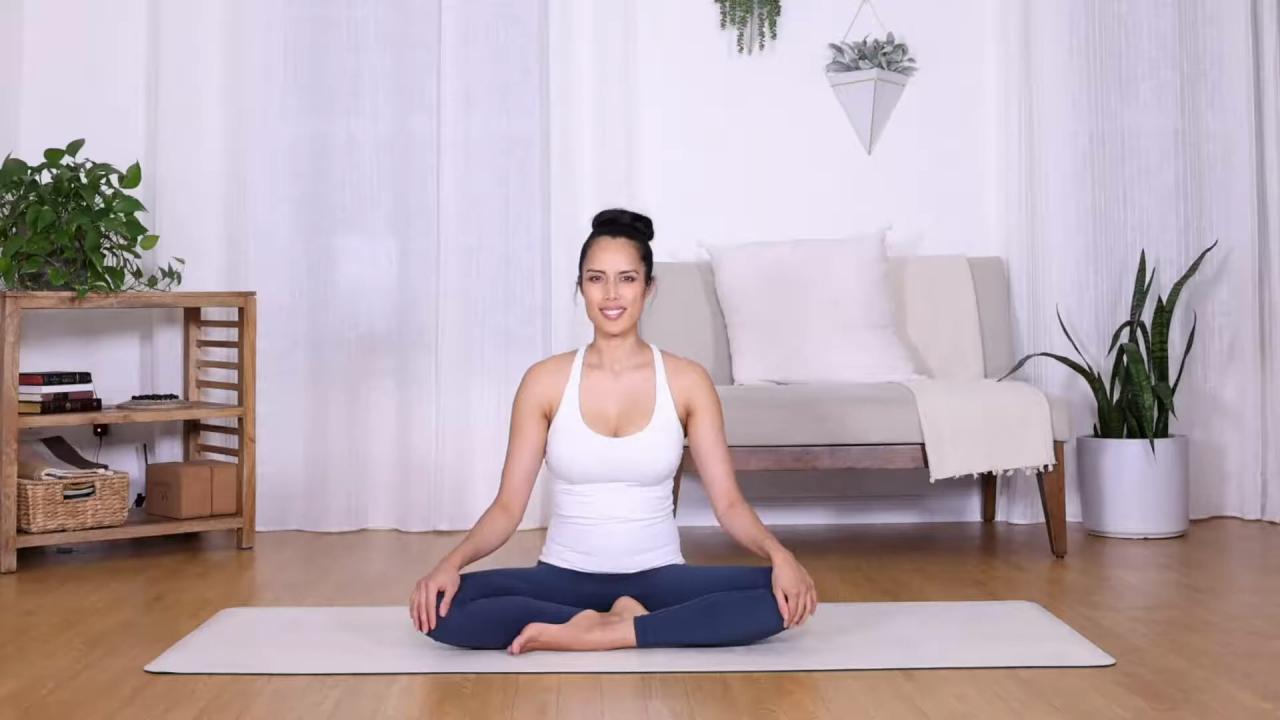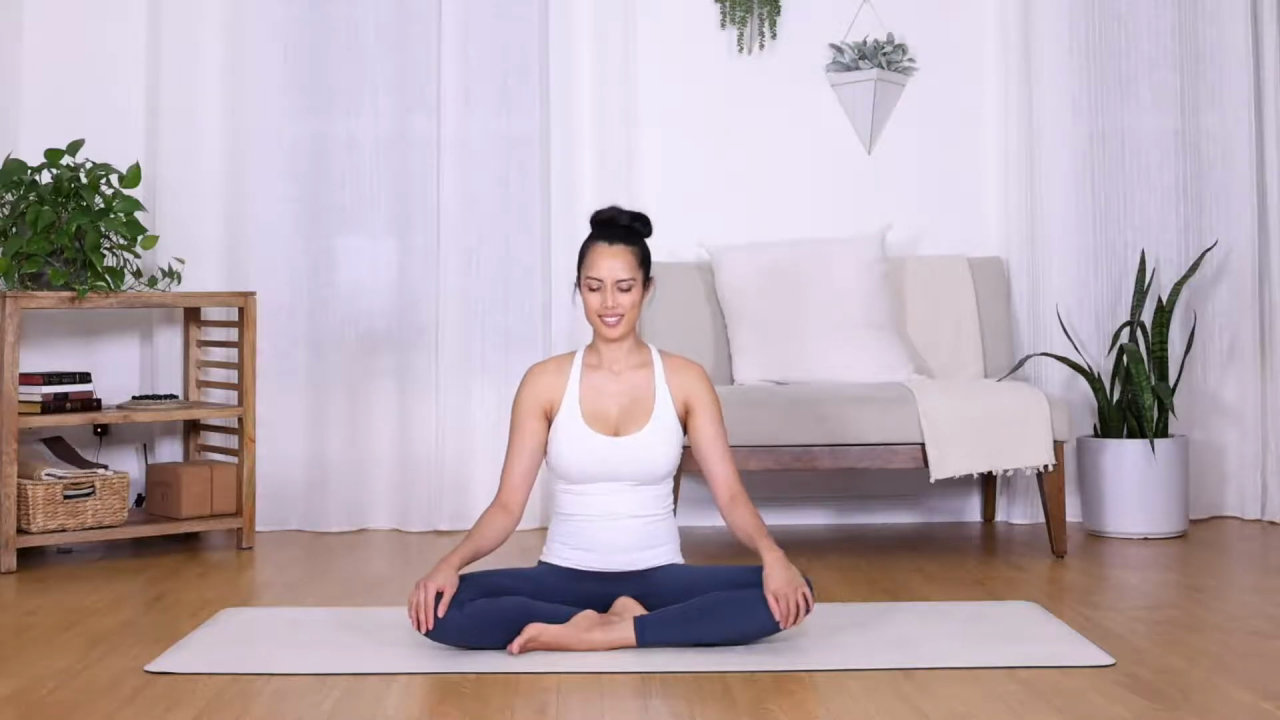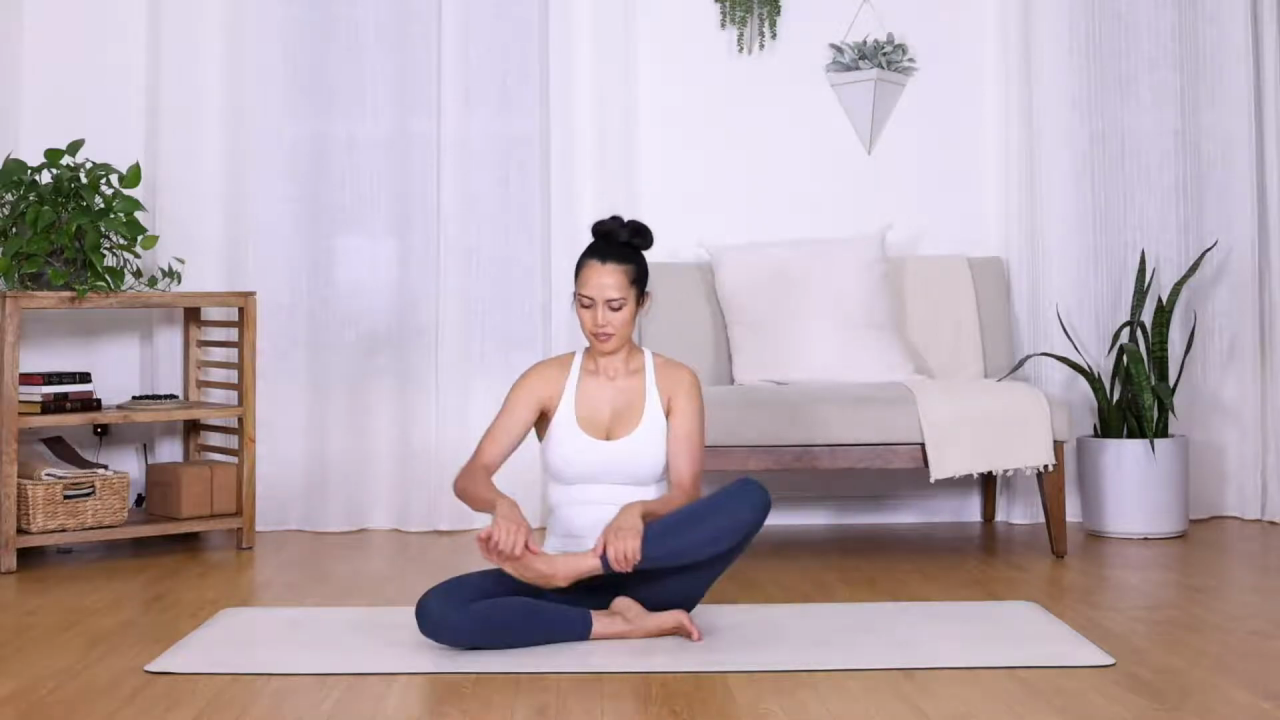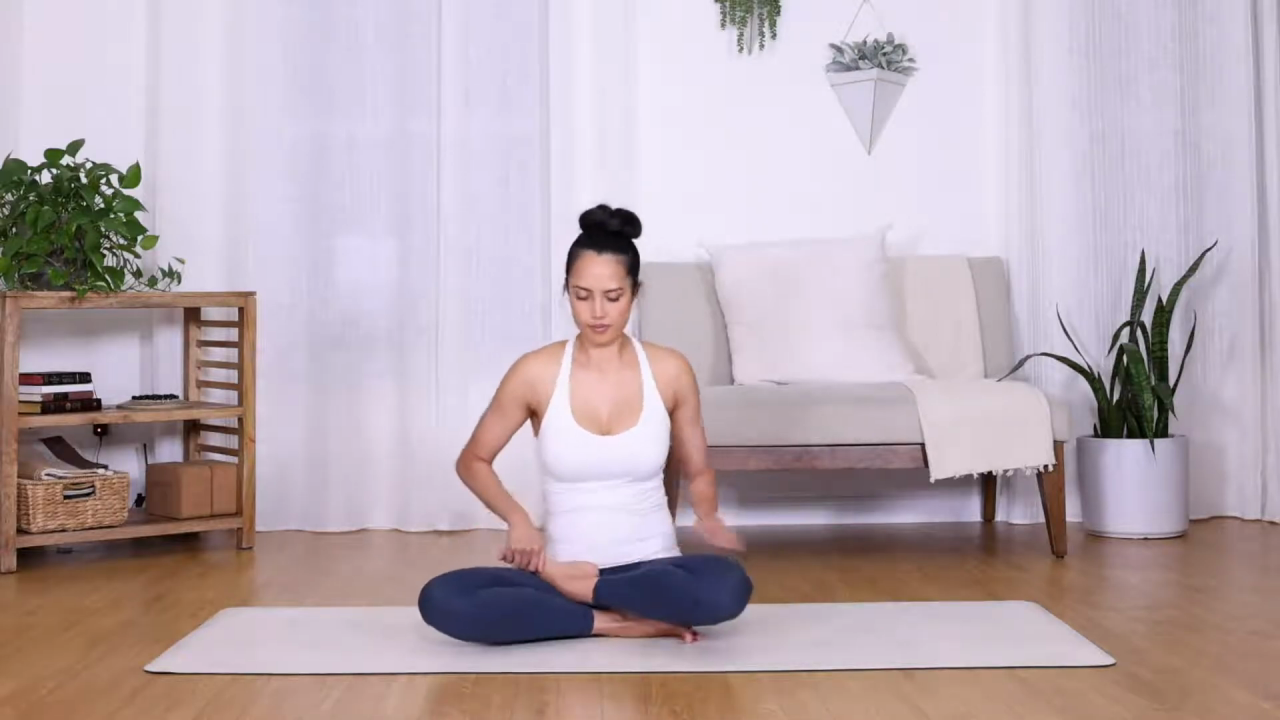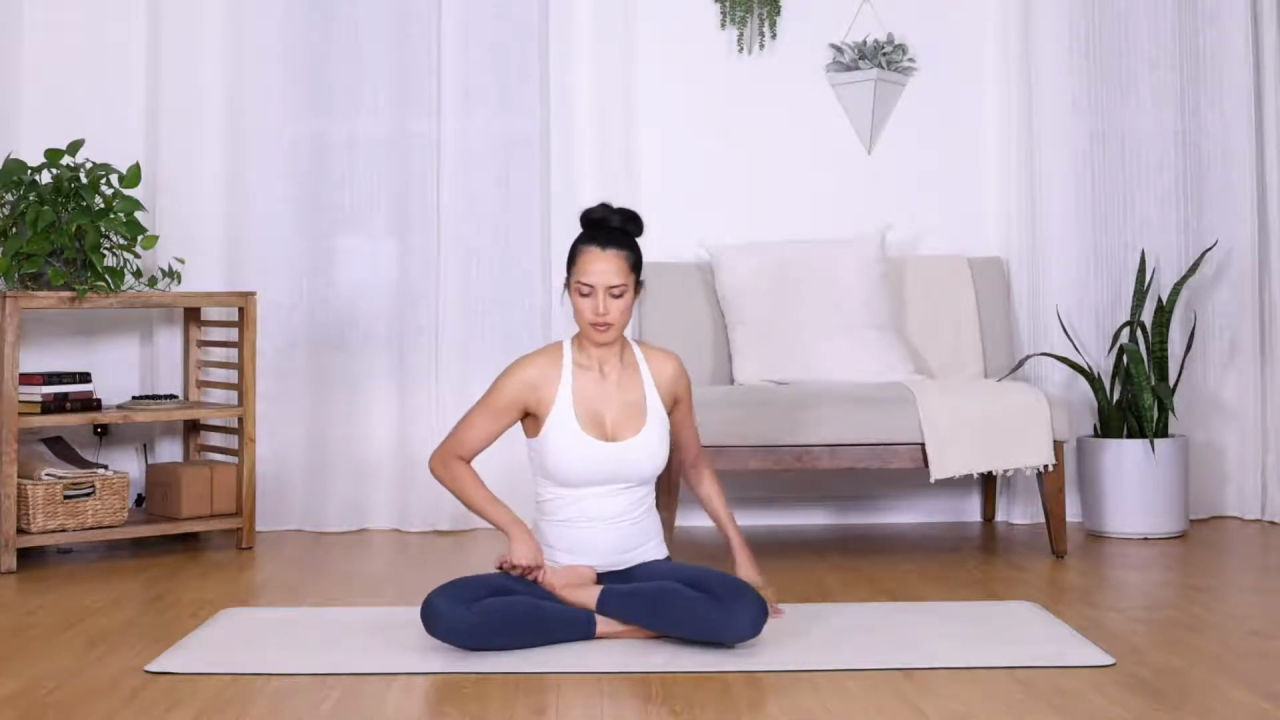
dt=1s
person 1, frame 1
left shoulder: (687, 380)
right shoulder: (545, 380)
left elbow: (728, 503)
right elbow: (508, 506)
left wrist: (779, 555)
right wrist: (451, 562)
left hip: (657, 576)
right hip: (565, 576)
left knee: (784, 596)
right knee: (440, 607)
left ankle: (592, 633)
right ankle: (618, 622)
person 1, frame 2
left shoulder: (686, 380)
right shoulder: (545, 381)
left elbow: (730, 494)
right elbow: (508, 503)
left wrist: (771, 552)
right wrist: (452, 562)
left hip: (657, 577)
right hip: (566, 577)
left knee: (787, 591)
right knee: (436, 609)
left ankle: (599, 633)
person 1, frame 3
left shoulder: (675, 381)
right shoulder: (547, 380)
left elbow: (686, 496)
right elbow: (469, 478)
left wrist: (638, 513)
right wrist: (503, 506)
left hip: (652, 576)
right hip: (564, 577)
left knee: (749, 497)
right knee: (436, 612)
left ankle: (566, 566)
right ankle: (617, 623)
person 1, frame 4
left shoulder: (670, 371)
right shoulder: (535, 372)
left elbow: (698, 473)
right elbow: (473, 460)
left wrist: (709, 519)
right wrist: (518, 518)
left hip: (649, 570)
right hip: (564, 568)
left knee: (729, 588)
right knee: (440, 600)
left ankle: (577, 590)
right ankle: (614, 621)
person 1, frame 5
left shoulder: (665, 371)
right shoulder: (535, 375)
left elbow: (695, 465)
right elbow: (447, 460)
left wrist: (739, 550)
right wrist: (517, 531)
left hip: (644, 567)
right hip: (556, 571)
left knee: (746, 613)
right knee: (442, 612)
left ankle: (576, 597)
right ankle: (620, 623)
